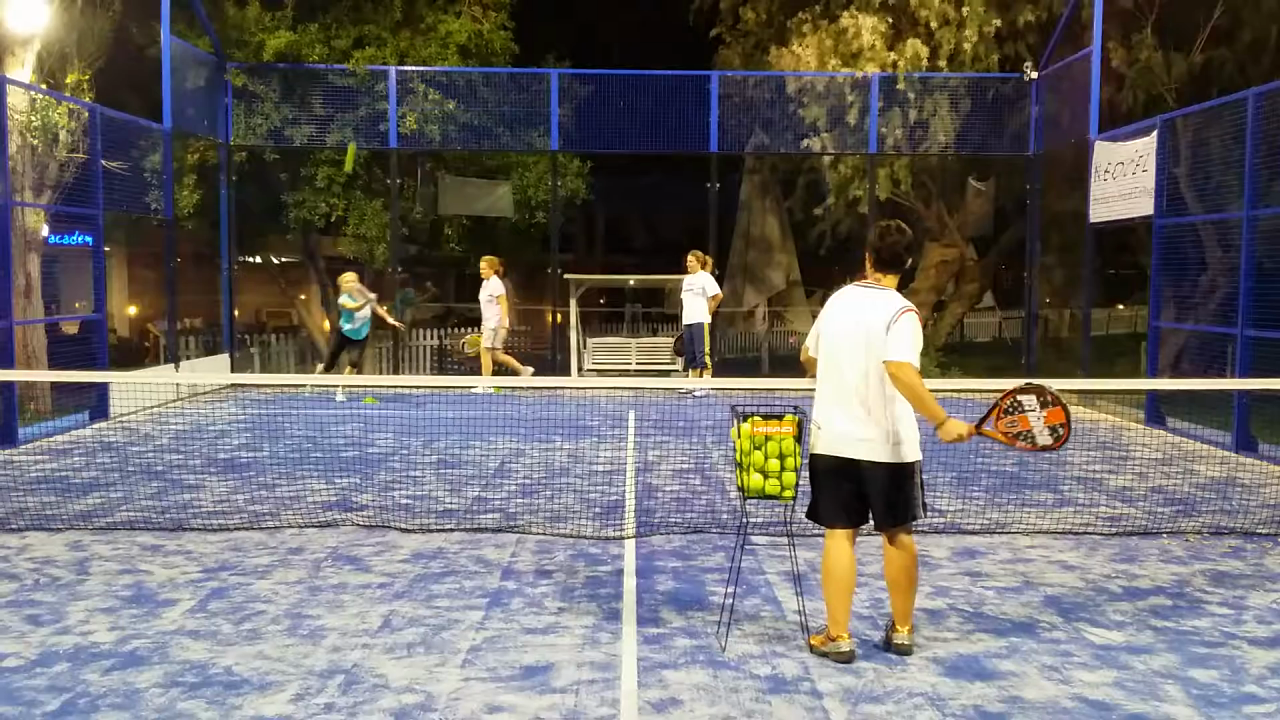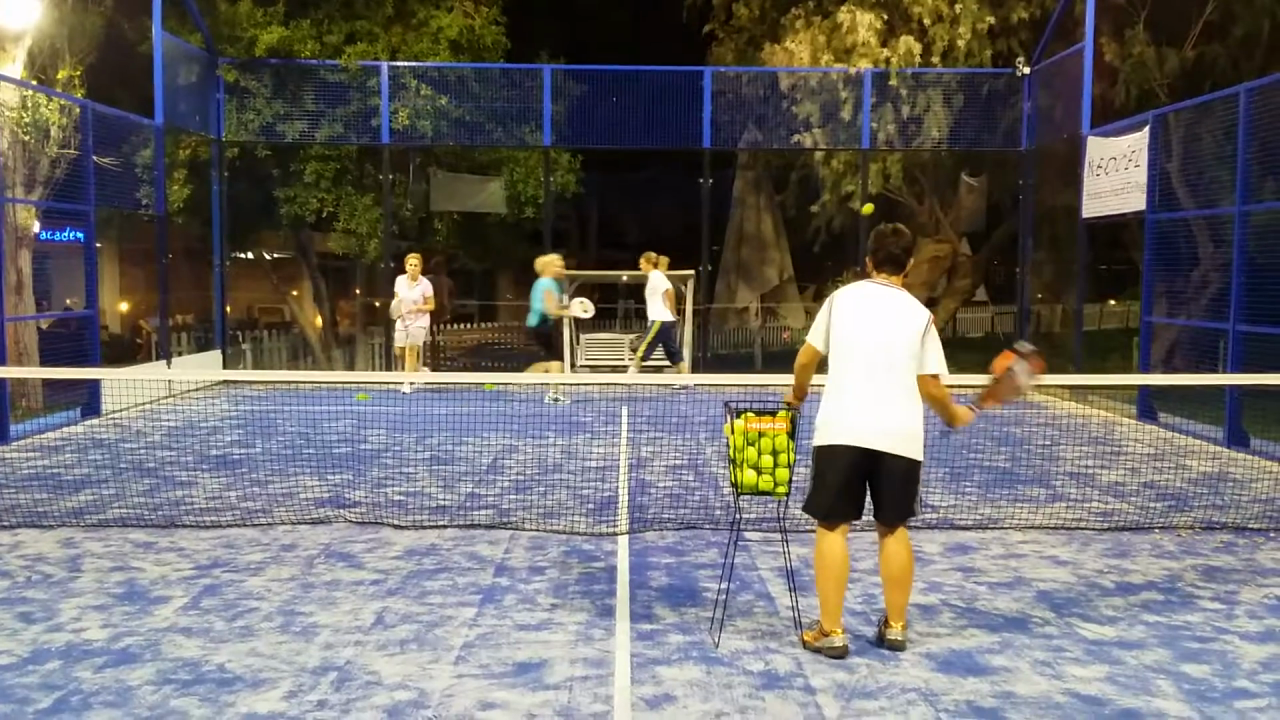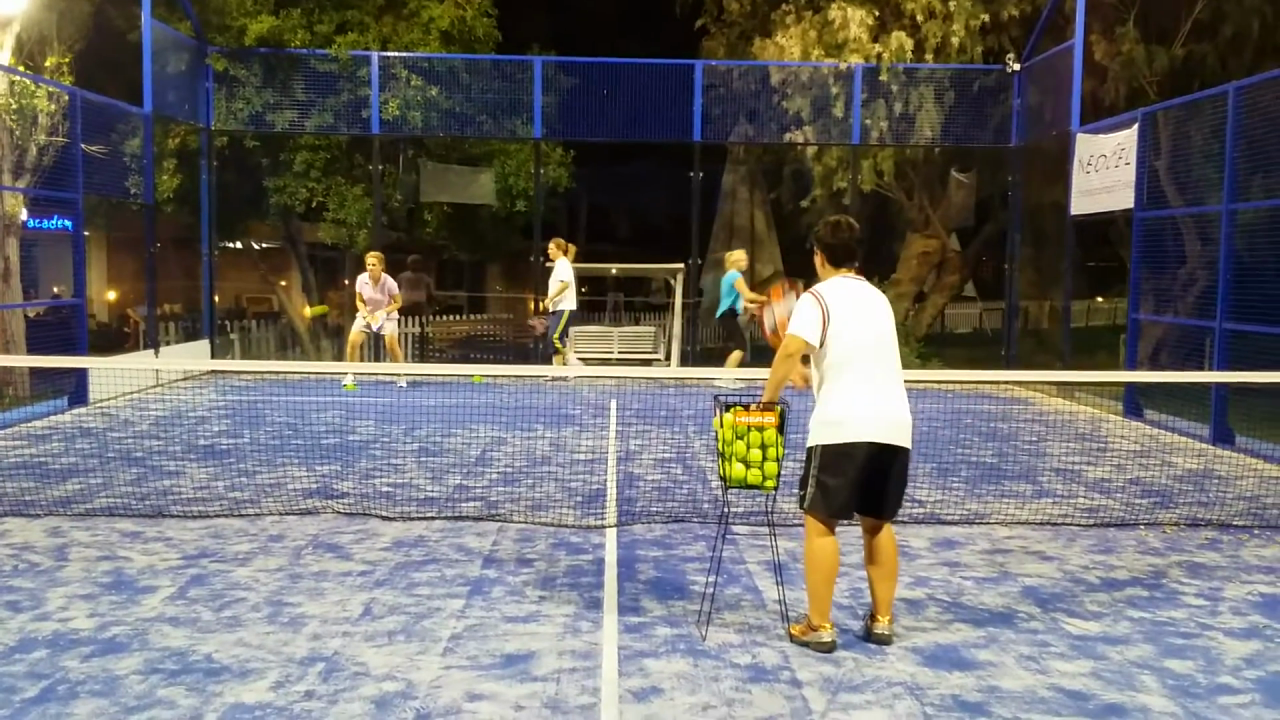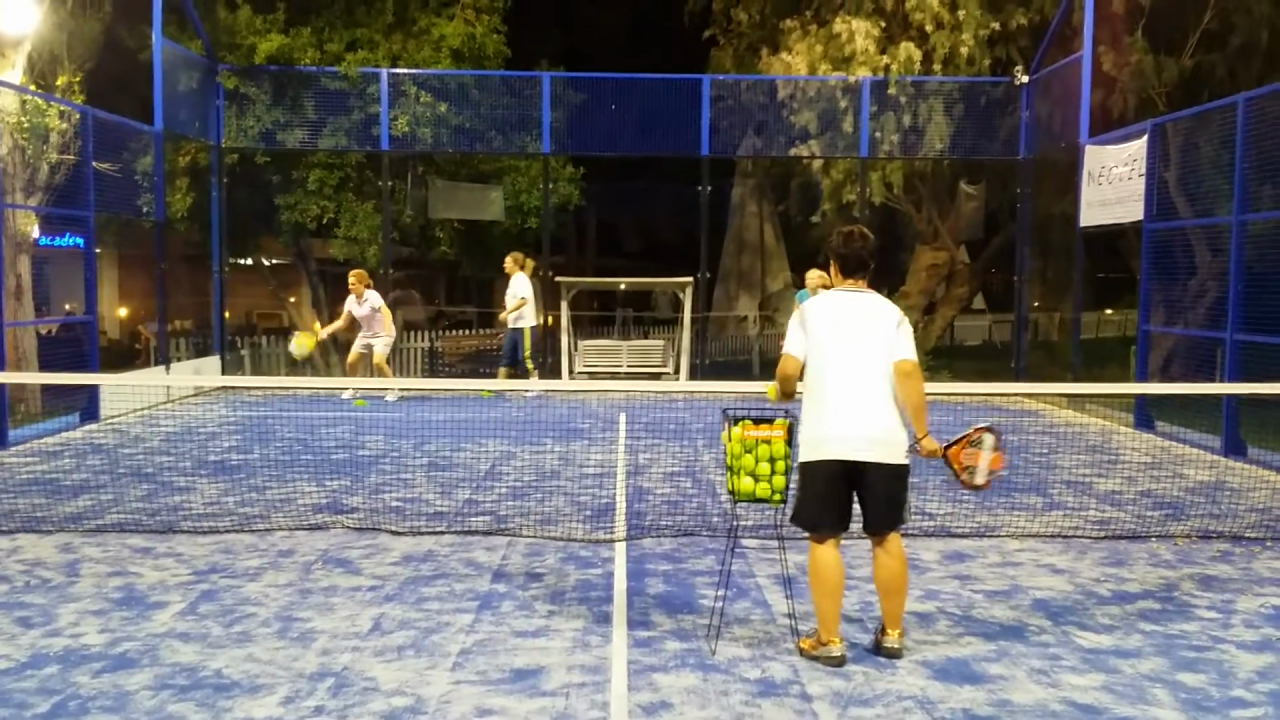
dt=1s
person 1, frame 1
left shoulder: (837, 299)
right shoulder: (901, 312)
left elbow: (808, 357)
right elbow: (900, 372)
right wrist: (942, 421)
left hip: (831, 440)
right hip: (887, 445)
left knee: (839, 535)
right knee: (897, 535)
left ankle: (838, 636)
right ankle: (902, 630)
person 1, frame 2
left shoulder: (842, 297)
right shoulder: (919, 314)
left elbow: (806, 359)
right elbow: (930, 386)
left wrist: (797, 391)
right wrist: (954, 415)
left hip: (841, 430)
right hip: (899, 436)
left knee: (831, 528)
right knee: (893, 529)
left ankle: (831, 631)
right ankle: (895, 626)
person 1, frame 3
left shoulder: (819, 296)
right shoulder: (878, 298)
left elbow: (791, 351)
left wrist: (767, 399)
right wrist: (812, 375)
left hip: (843, 426)
right hip: (893, 426)
left knee: (819, 522)
right knee: (877, 524)
left ankle: (818, 626)
right ankle: (881, 621)
person 1, frame 4
left shoulder: (813, 309)
right shoulder: (891, 312)
left elbow: (788, 370)
right elbow: (907, 374)
left wrist: (784, 390)
right wrist: (922, 433)
left hip: (827, 441)
right hip: (883, 443)
left knee: (825, 539)
right knee: (886, 537)
left ankle: (829, 641)
right ankle: (892, 634)
